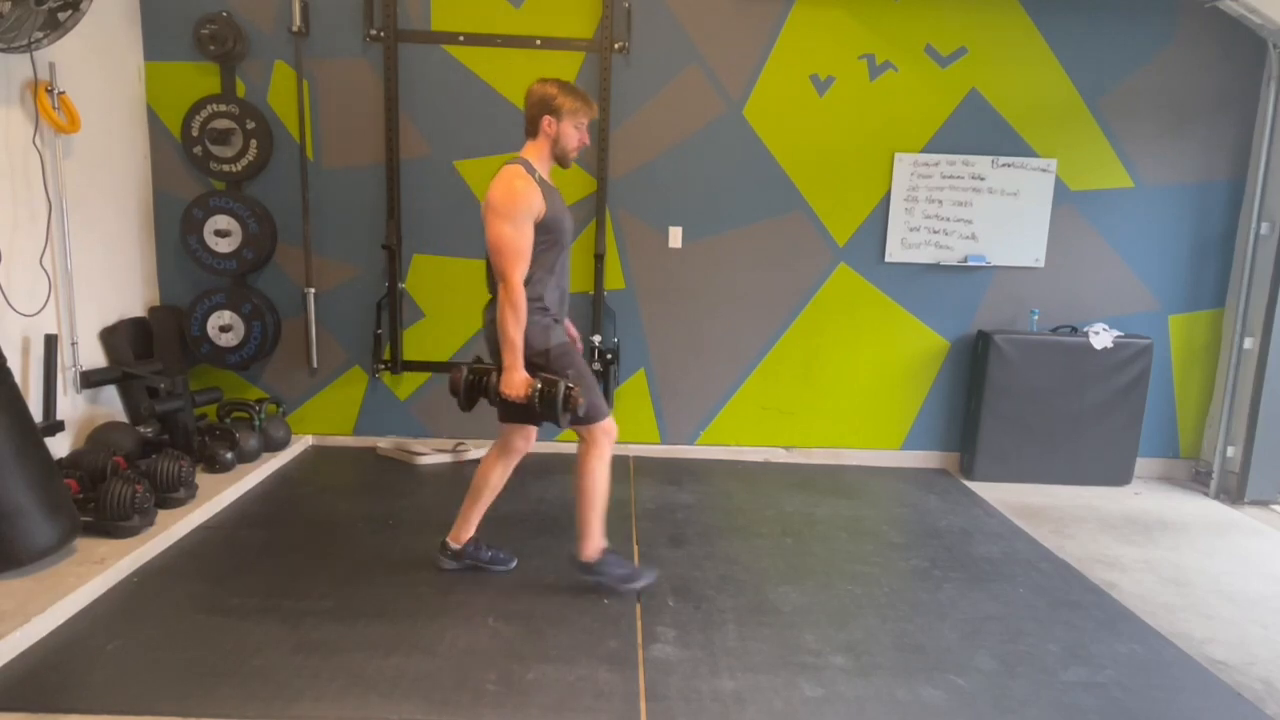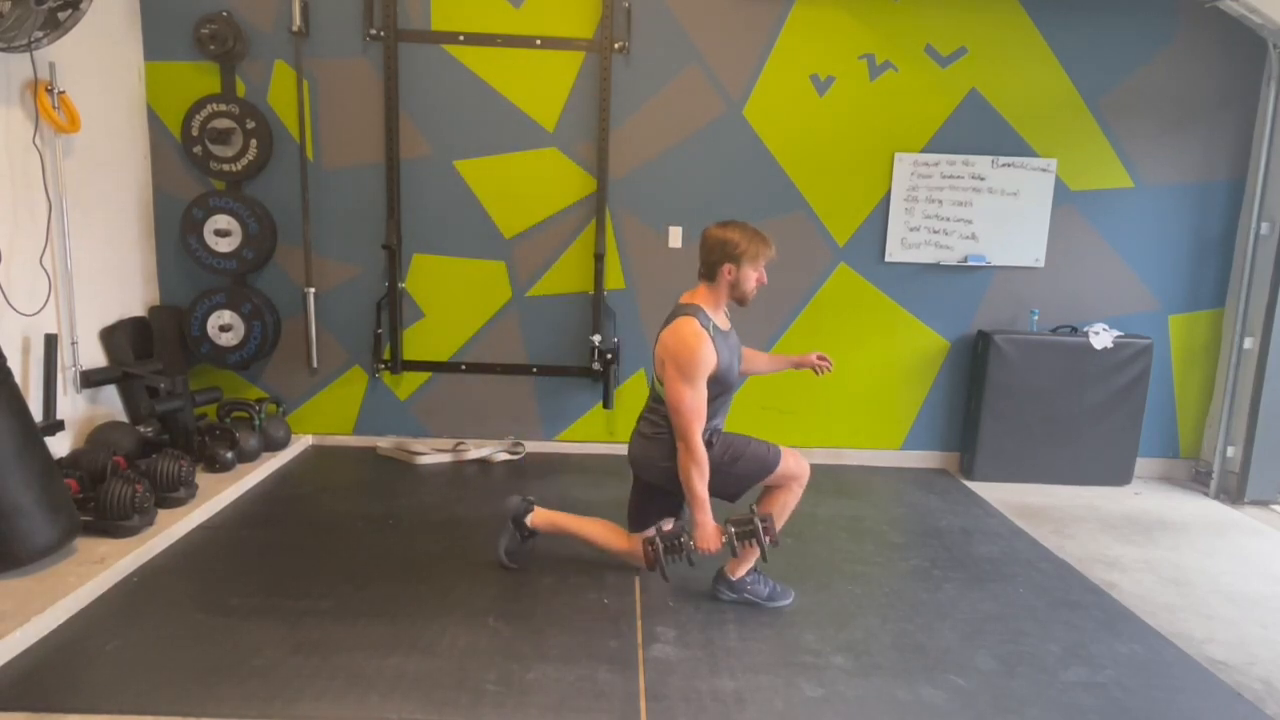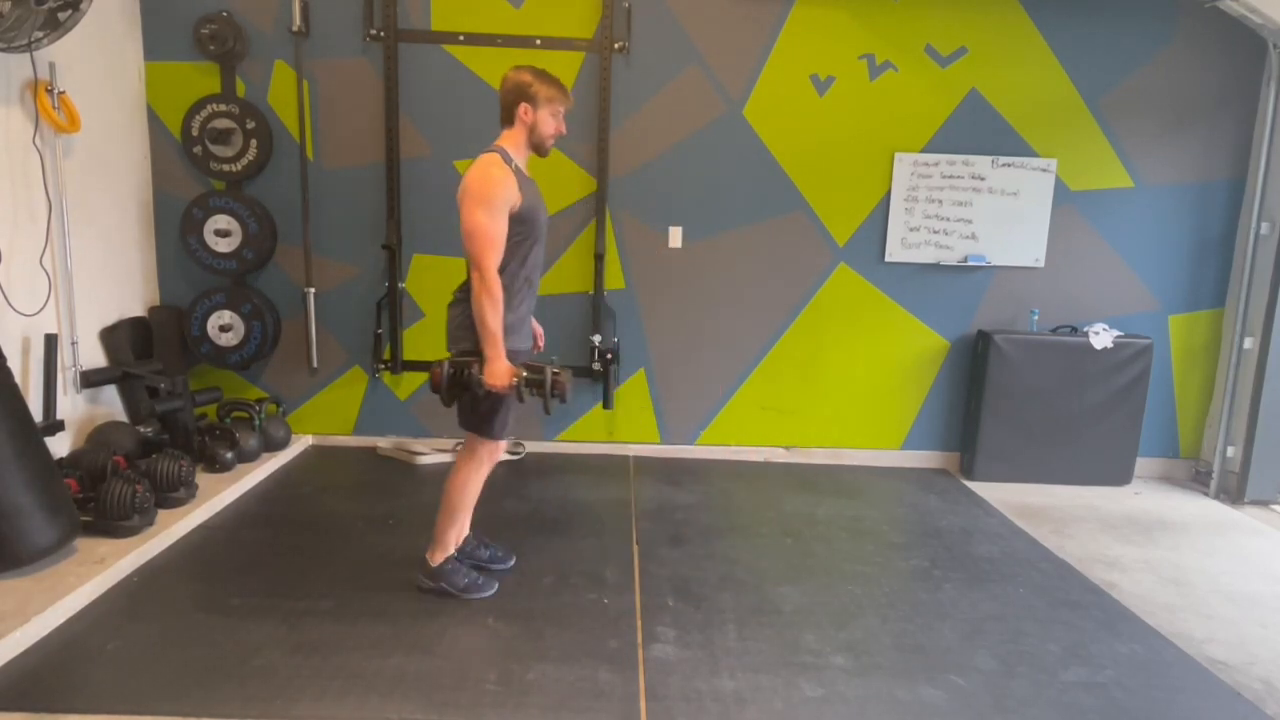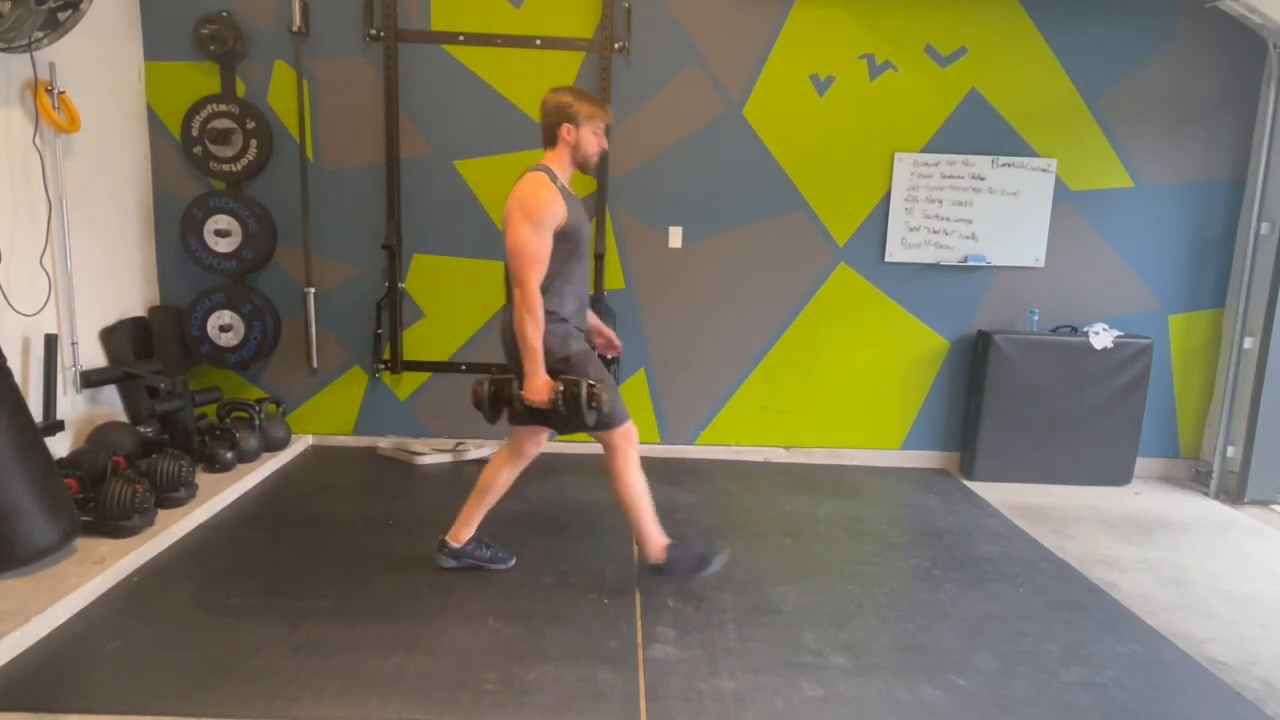
dt=1s
person 1, frame 1
left shoulder: (536, 183)
right shoulder: (516, 187)
right elbow: (510, 284)
left wrist: (562, 321)
right wrist: (514, 364)
left hip: (539, 331)
right hip: (526, 339)
left knee: (516, 442)
right knee: (600, 432)
left ankle: (460, 543)
right ankle: (594, 555)
person 1, frame 2
left shoulder: (711, 310)
right shoulder: (690, 339)
left elbow: (733, 358)
right elbow: (689, 442)
left wrist: (794, 361)
right wrist: (703, 519)
left hip: (661, 448)
right hip: (670, 452)
left knee: (639, 550)
right knee: (795, 471)
left ankle: (530, 518)
right ankle: (737, 576)
person 1, frame 3
left shoulder: (514, 173)
right shoulder: (492, 174)
right elbow: (484, 273)
left wrist: (526, 321)
right wrist: (495, 354)
left hip: (506, 332)
right hip: (487, 337)
left knee: (484, 443)
right knee: (485, 448)
left ankle: (458, 541)
right ankle: (439, 562)
person 1, frame 4
left shoulder: (556, 190)
right shoulder: (538, 194)
right elbow: (526, 289)
left wrist: (592, 324)
right wrist: (535, 370)
left hip: (558, 336)
right hip: (548, 343)
left knee: (525, 444)
right knee: (621, 438)
left ankle: (457, 541)
right ankle: (659, 552)
